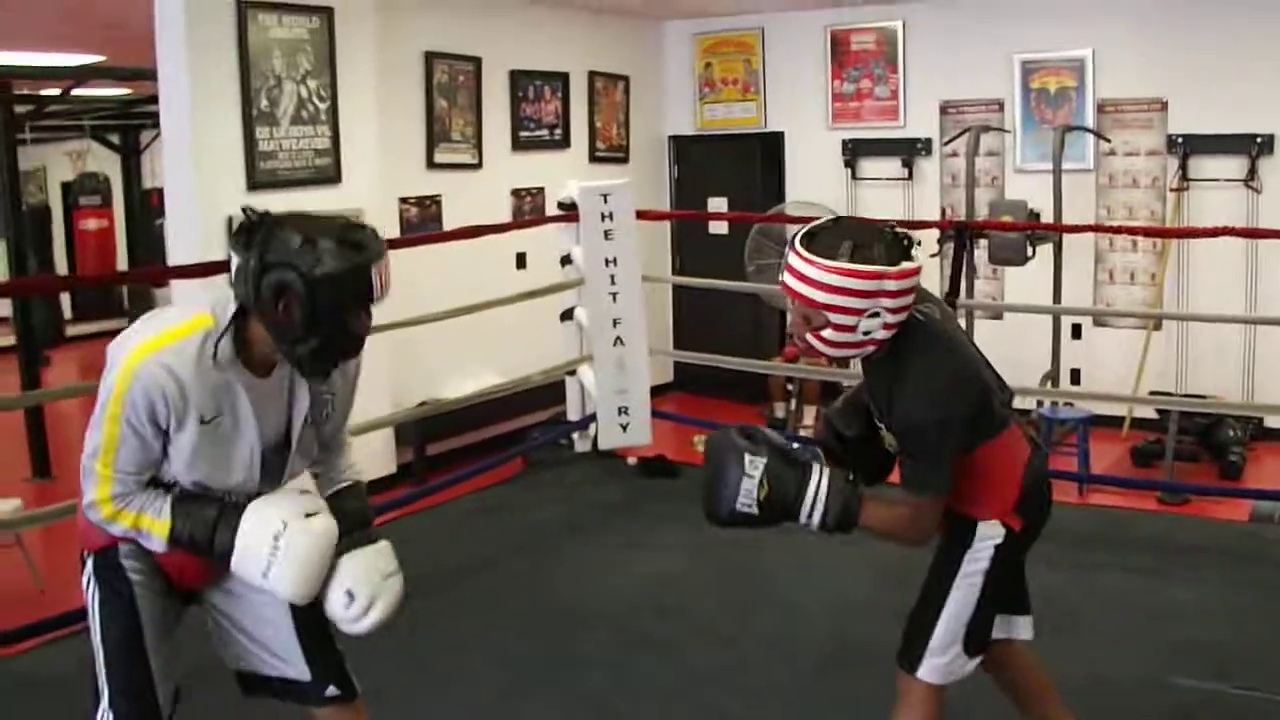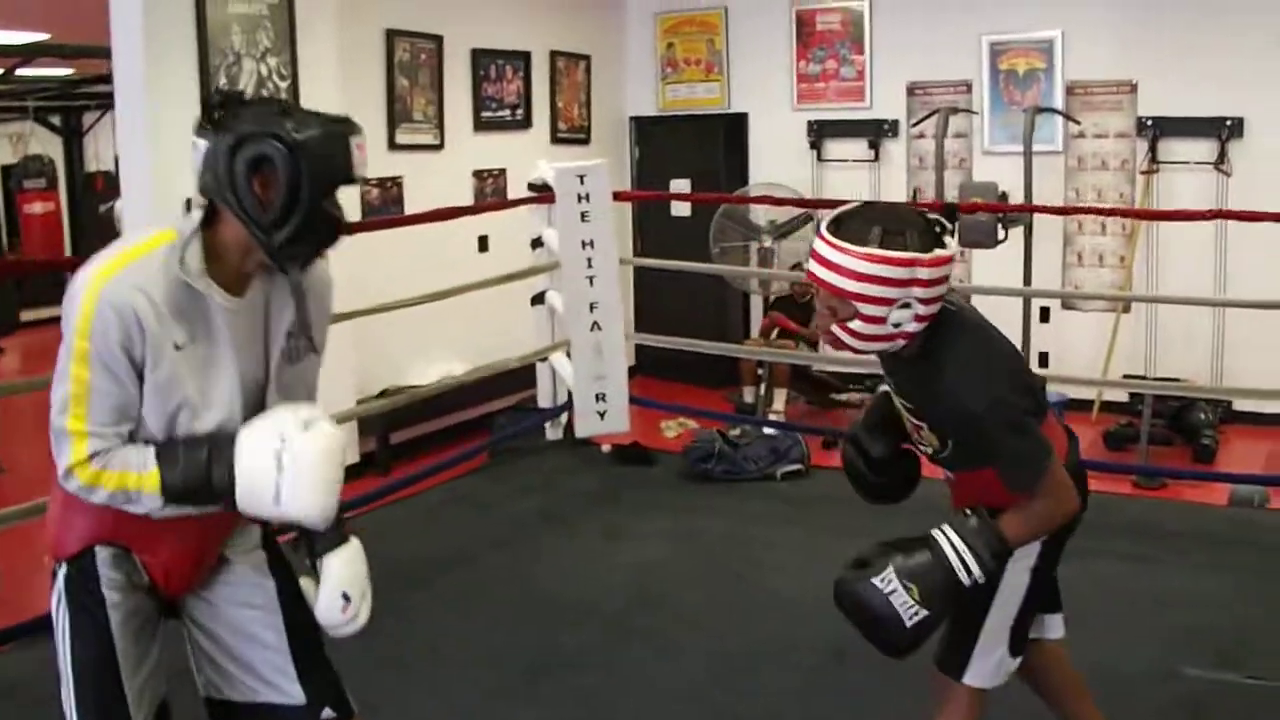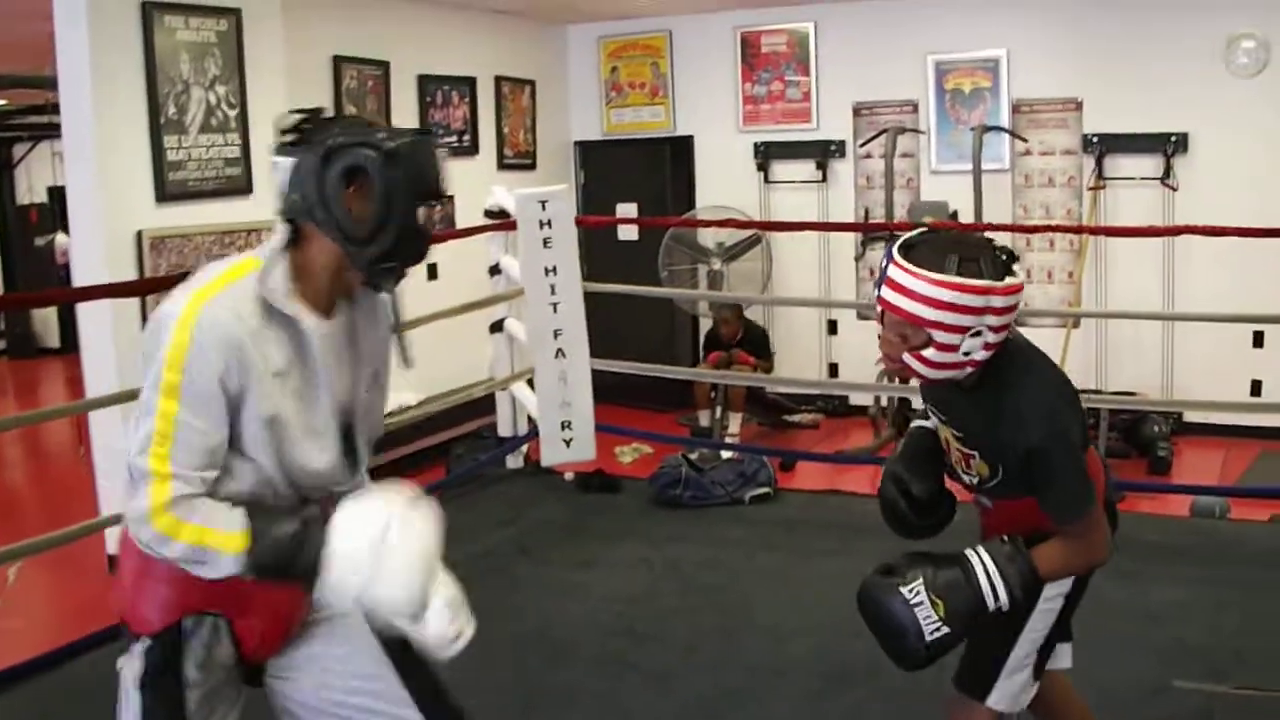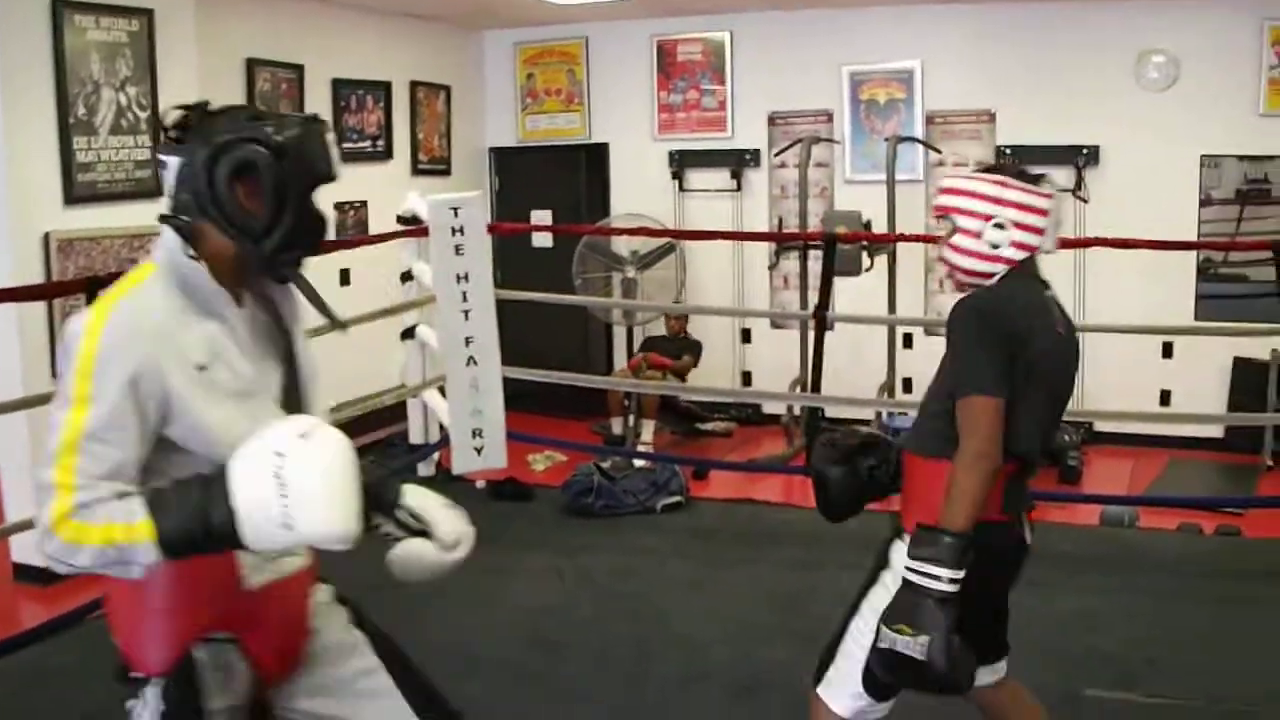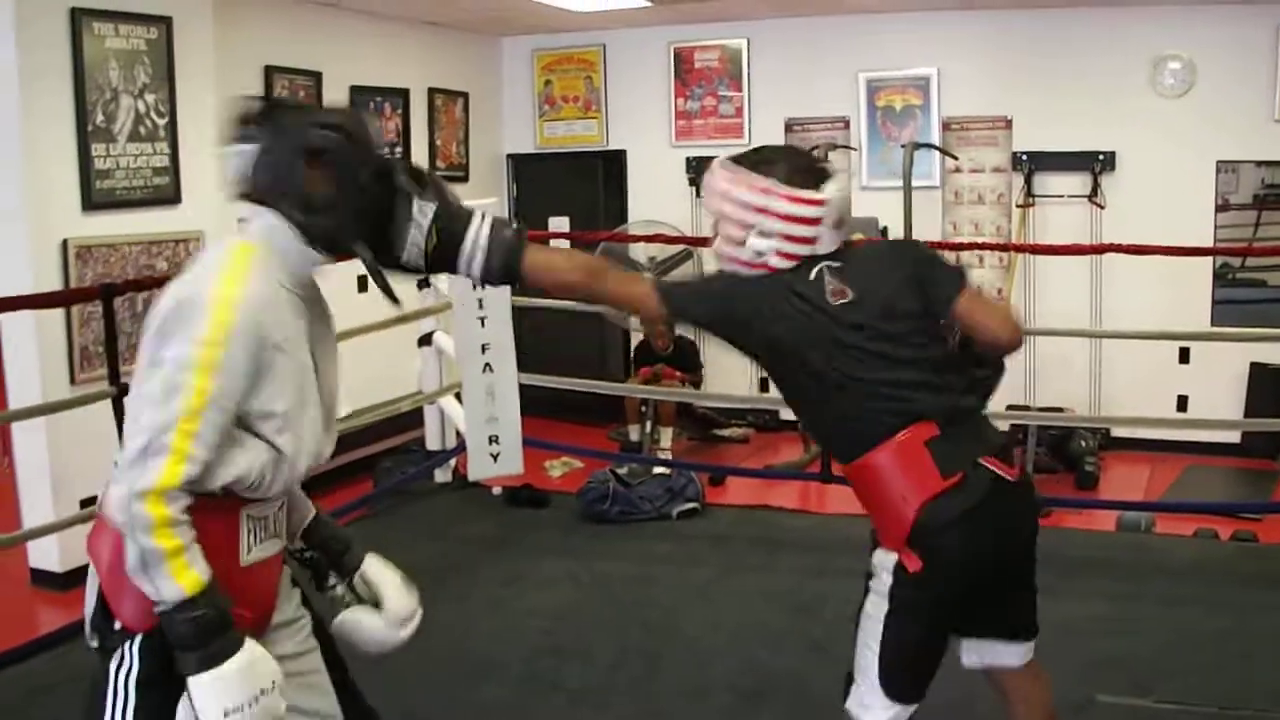
dt=0.7s
person 1, frame 1
left shoulder: (331, 353)
right shoulder: (153, 360)
right elbow: (109, 498)
left wrist: (357, 532)
right wrist: (225, 533)
left hip: (256, 532)
right hip: (136, 540)
person 1, frame 2
left shoulder: (302, 280)
right shoulder: (119, 287)
right elbow: (82, 463)
left wrist: (327, 532)
right wrist: (223, 472)
left hip: (227, 529)
right hip: (113, 538)
person 1, frame 3
left shoulder: (366, 309)
right shoulder: (210, 317)
right elbow: (164, 514)
left wrist: (407, 562)
right wrist: (313, 550)
left hip: (307, 590)
right hip: (192, 592)
person 1, frame 4
left shoulder: (267, 297)
right shoulder: (125, 326)
right elbow: (68, 523)
left wrist: (378, 496)
right wrist: (220, 508)
left hip: (289, 600)
right hip: (187, 622)
person 1, frame 5
left shoulder: (292, 290)
right shoulder: (226, 294)
right elbow: (145, 489)
left wrist: (334, 554)
right wrist: (207, 641)
left hip: (257, 566)
right hip: (163, 575)
person 2, frame 1
left shoulder: (924, 397)
right shoulder: (904, 304)
left elbow: (920, 521)
left wrist: (804, 491)
right wrist: (864, 404)
left hip: (993, 506)
right hip: (994, 480)
left knee: (923, 674)
right knee: (993, 635)
person 2, frame 2
left shoulder: (974, 388)
right shoulder: (917, 320)
left elbow: (1058, 501)
left wrist: (946, 561)
right wrist: (886, 415)
left hip: (1032, 502)
right hip: (994, 490)
right knee: (1024, 637)
person 2, frame 3
left shoulder: (1035, 414)
right shoulder: (948, 358)
left elbow: (1090, 543)
left wrist: (973, 582)
right wrist: (921, 447)
left hip: (1057, 537)
right hip: (1010, 521)
right knee: (1029, 671)
person 2, frame 4
left shoulder: (984, 309)
right shoulder: (1051, 320)
left elbow: (980, 451)
left wrist: (934, 576)
right wrist: (900, 456)
left hip: (945, 547)
right hip: (1001, 534)
right knee: (980, 674)
person 2, frame 5
left shoulder: (759, 303)
right shoulder: (897, 261)
left elbow: (610, 285)
right elbow: (1001, 333)
left wrist: (492, 244)
right wrist: (944, 370)
left hip: (926, 529)
right hip: (1000, 495)
right knee: (1012, 659)
